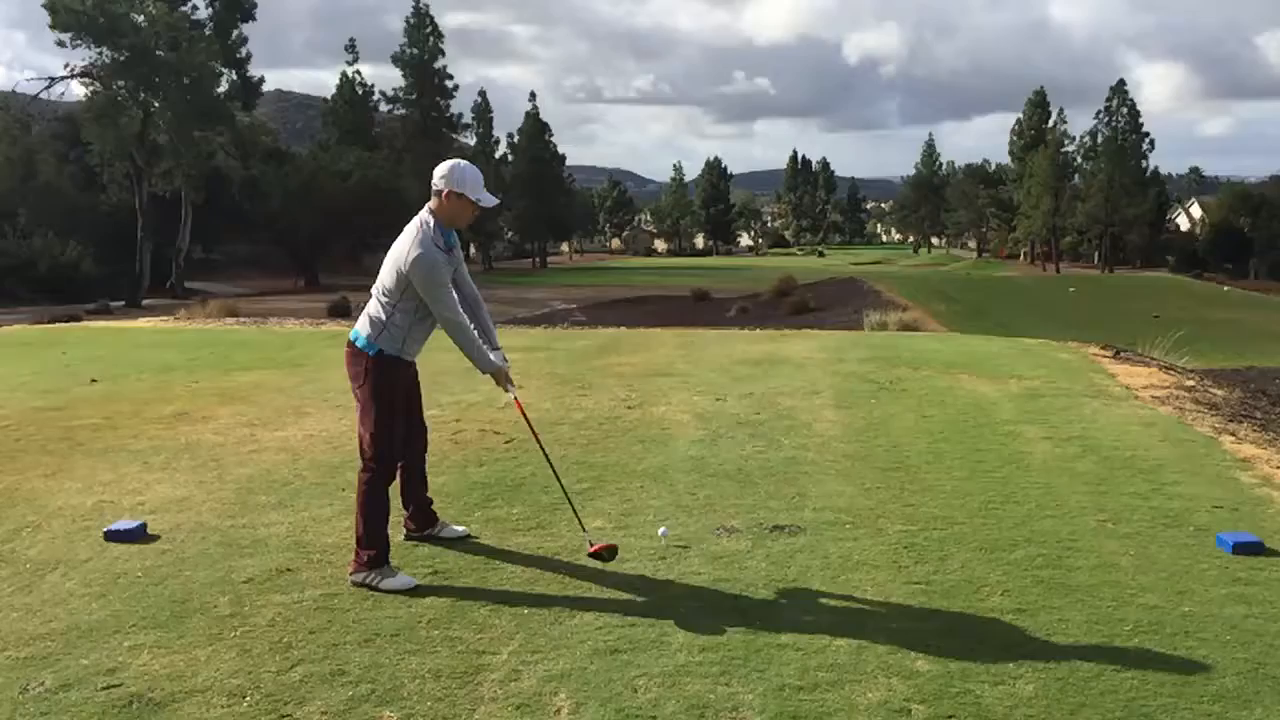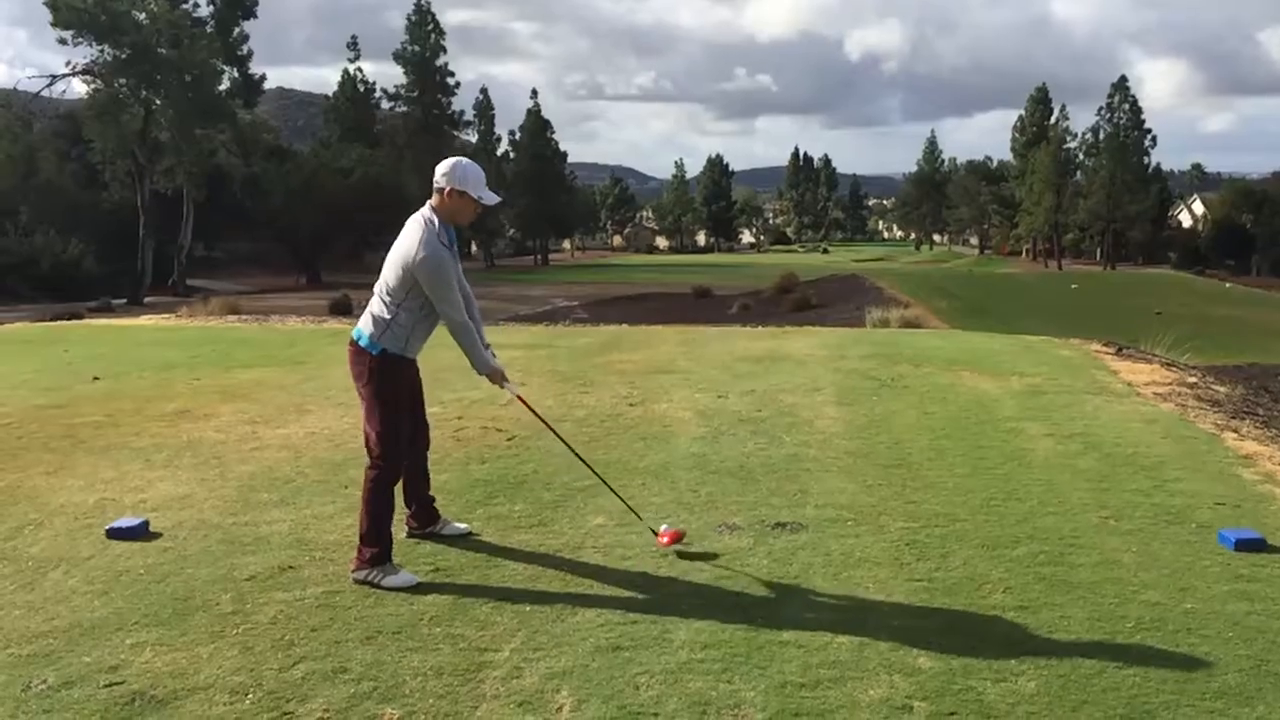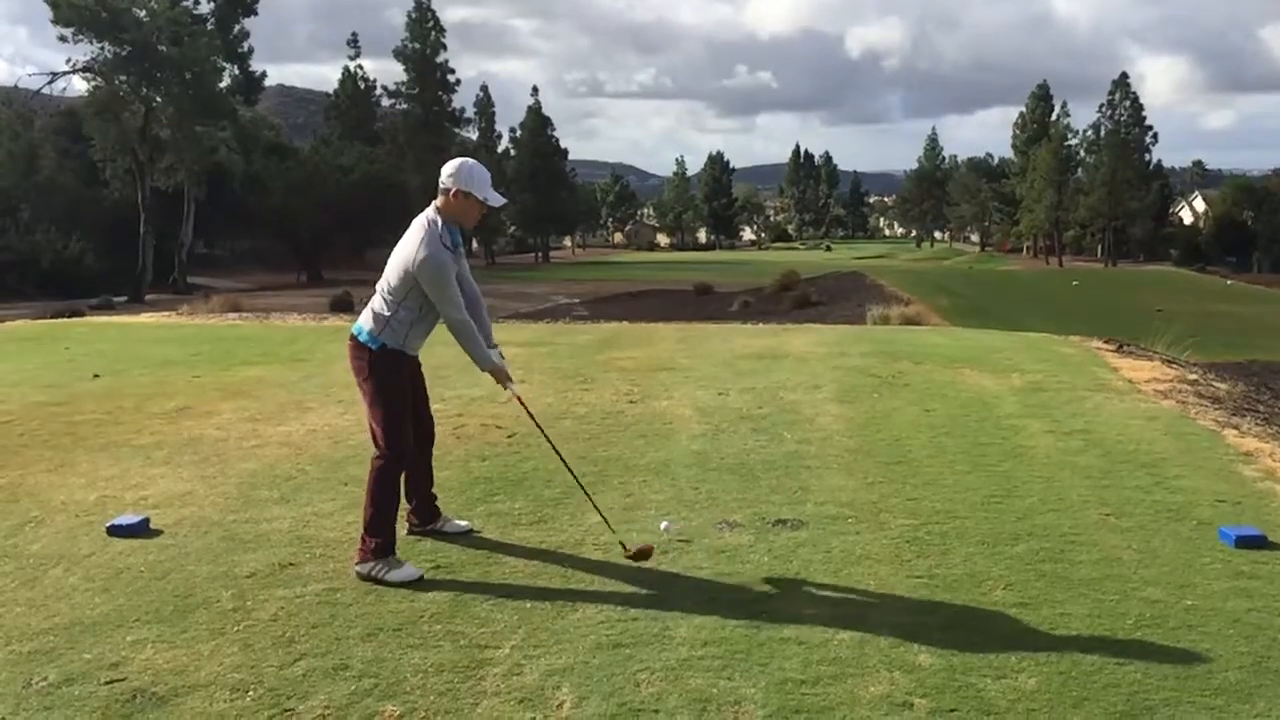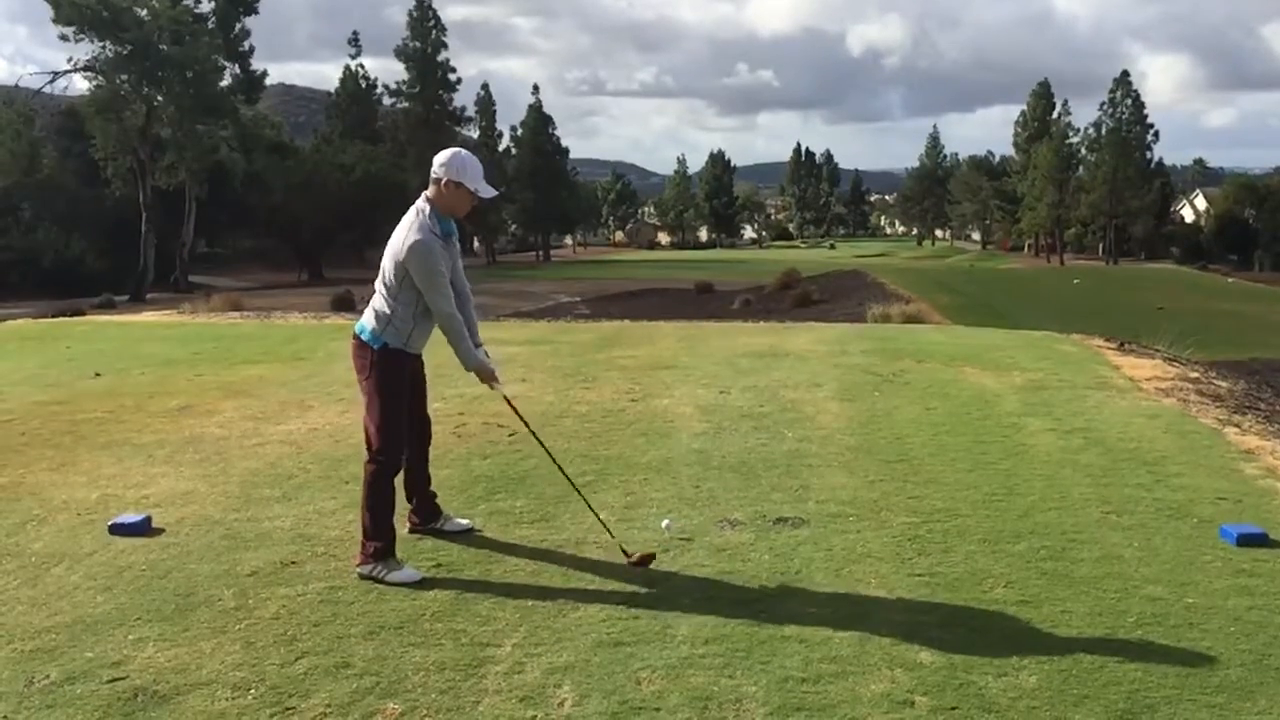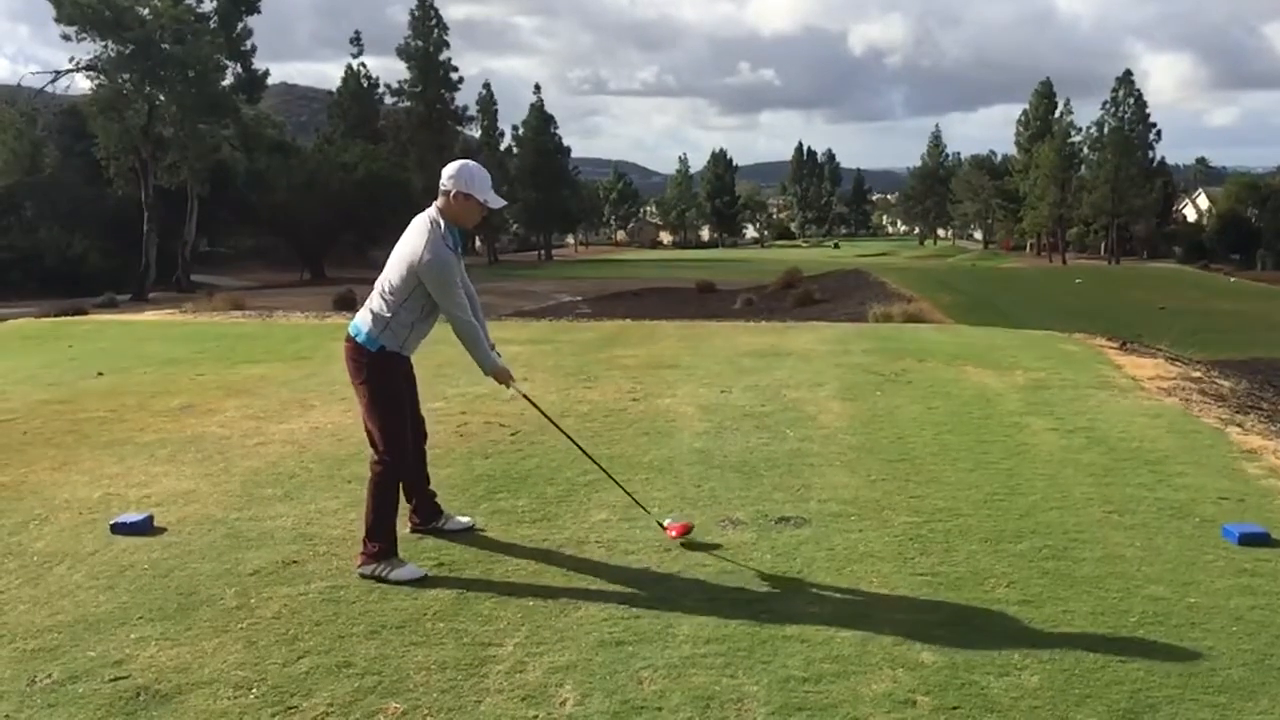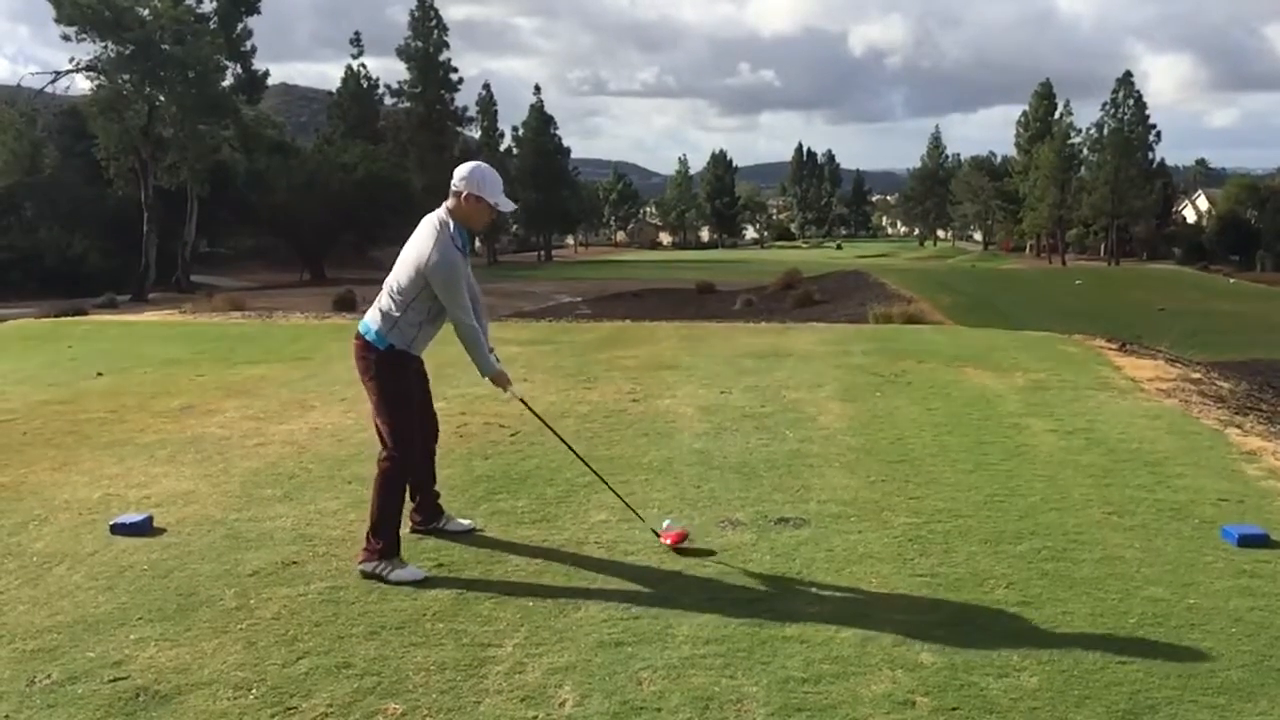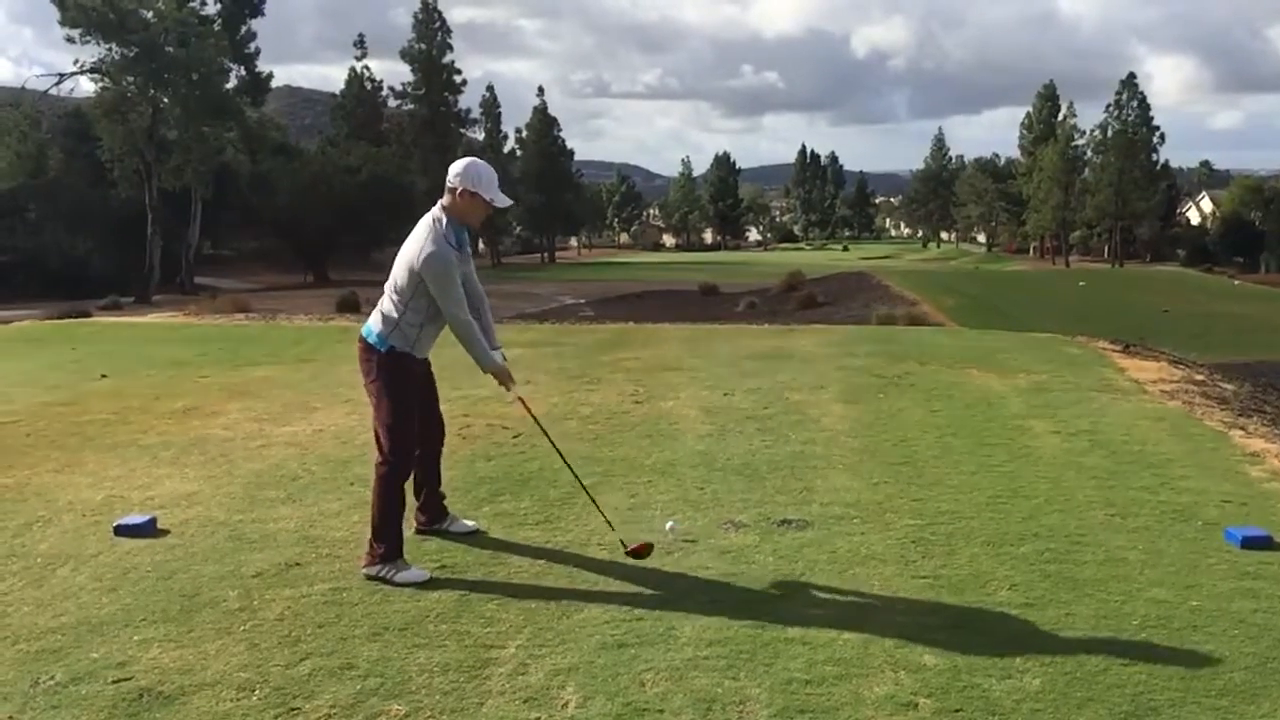
dt=0.4s
person 1, frame 1
left shoulder: (443, 235)
right shoulder: (423, 252)
left elbow: (468, 297)
right elbow: (450, 320)
left wrist: (495, 352)
right wrist: (488, 366)
left hip: (397, 356)
right hip: (375, 357)
left knee: (413, 441)
right knee: (380, 458)
left ankle: (420, 520)
right ankle: (368, 562)
person 1, frame 2
left shoulder: (435, 227)
right shoulder: (429, 249)
left elbow: (463, 295)
right elbow: (455, 317)
left wrist: (486, 351)
right wrist: (485, 366)
left hip: (396, 353)
right hip: (378, 355)
left knee: (415, 438)
right knee: (388, 454)
left ankle: (423, 518)
right ankle: (370, 560)
person 1, frame 3
left shoulder: (445, 231)
right shoulder: (430, 251)
left elbow: (470, 294)
right elbow: (456, 317)
left wrist: (494, 350)
right wrist: (488, 364)
left hip: (399, 349)
right hip: (378, 350)
left knee: (421, 435)
right knee: (394, 447)
left ankle: (423, 515)
right ankle: (374, 553)
person 1, frame 4
left shoulder: (442, 225)
right shoulder: (420, 239)
left elbow: (461, 291)
right elbow: (444, 311)
left wrist: (478, 348)
right wrist: (474, 363)
left hip: (404, 348)
right hip: (382, 349)
left knee: (417, 435)
right knee: (387, 449)
left ankle: (424, 514)
right ankle: (375, 555)
person 1, frame 5
left shoulder: (437, 226)
right shoulder: (434, 251)
left elbow: (467, 294)
right elbow: (459, 318)
left wrist: (491, 350)
right wrist: (490, 365)
left hip: (389, 348)
right hip: (373, 352)
left knee: (414, 436)
right knee: (392, 450)
left ankle: (425, 513)
right ankle: (376, 554)
person 1, frame 6
left shoulder: (446, 227)
right shoulder: (442, 252)
left elbow: (472, 294)
right elbow: (463, 320)
left wrist: (490, 354)
right wrist: (490, 369)
left hip: (401, 348)
right hip: (383, 351)
left knee: (425, 432)
right knee: (401, 448)
left ankle: (427, 513)
right ankle: (378, 553)
person 1, frame 7
left shoulder: (455, 231)
right shoulder: (435, 250)
left elbow: (474, 294)
right elbow: (458, 318)
left wrist: (495, 350)
right wrist: (490, 365)
left hip: (411, 351)
right hip: (387, 353)
left knee: (431, 434)
right knee: (397, 451)
left ankle: (431, 513)
right ankle: (382, 556)
